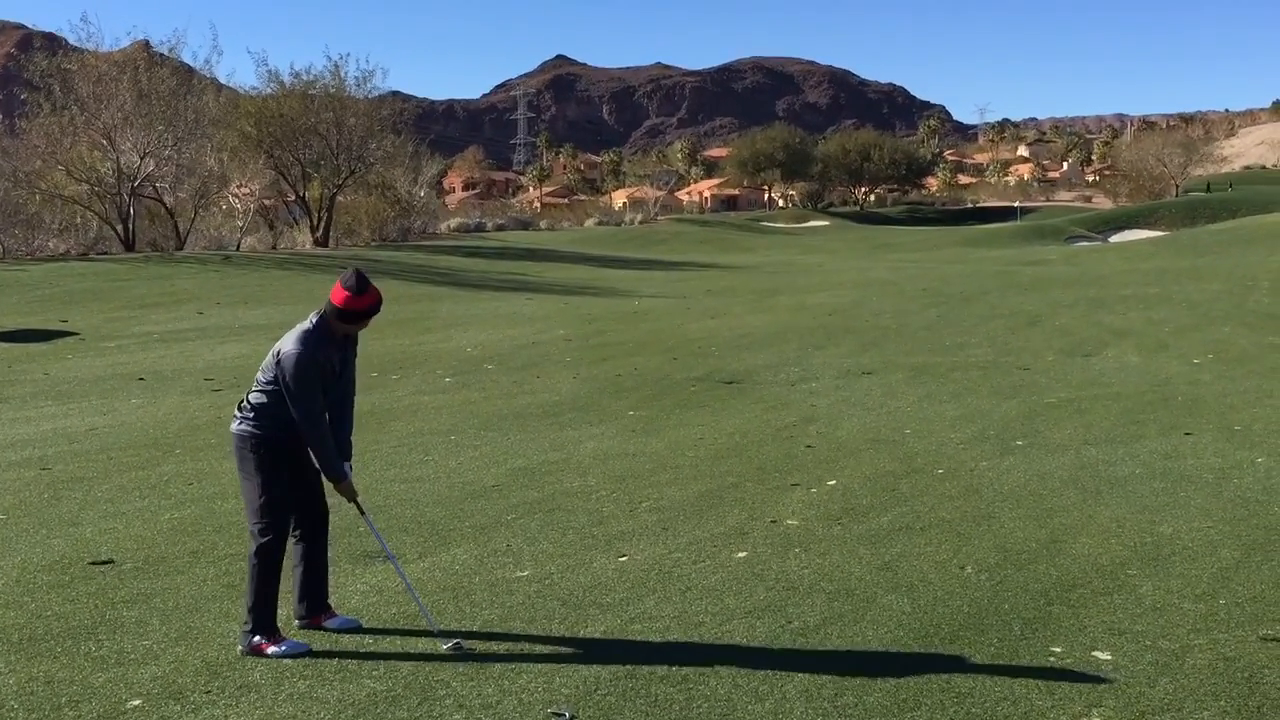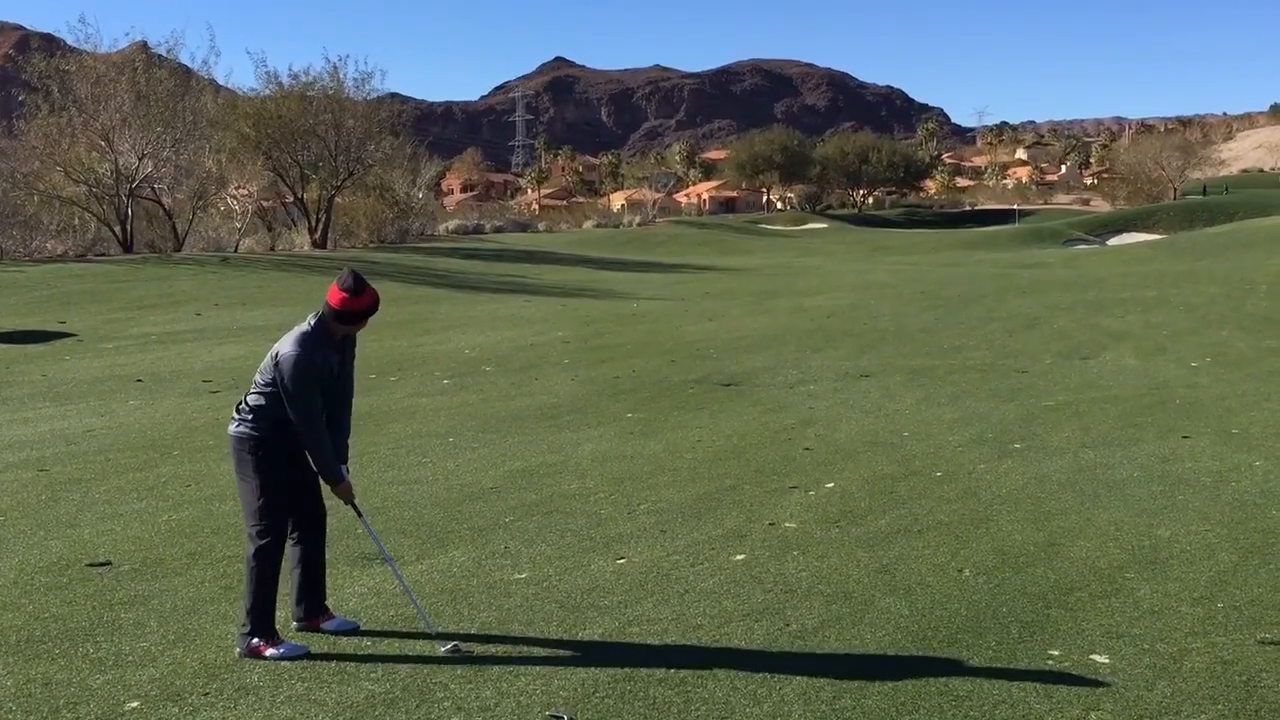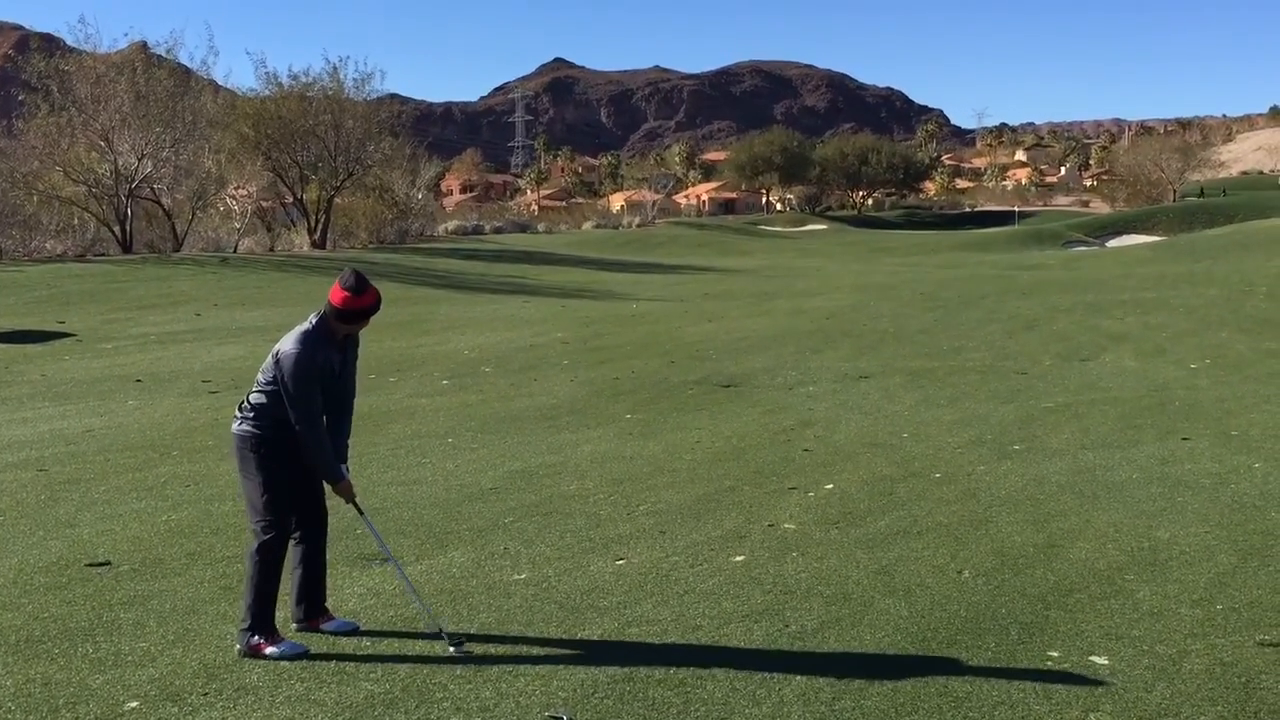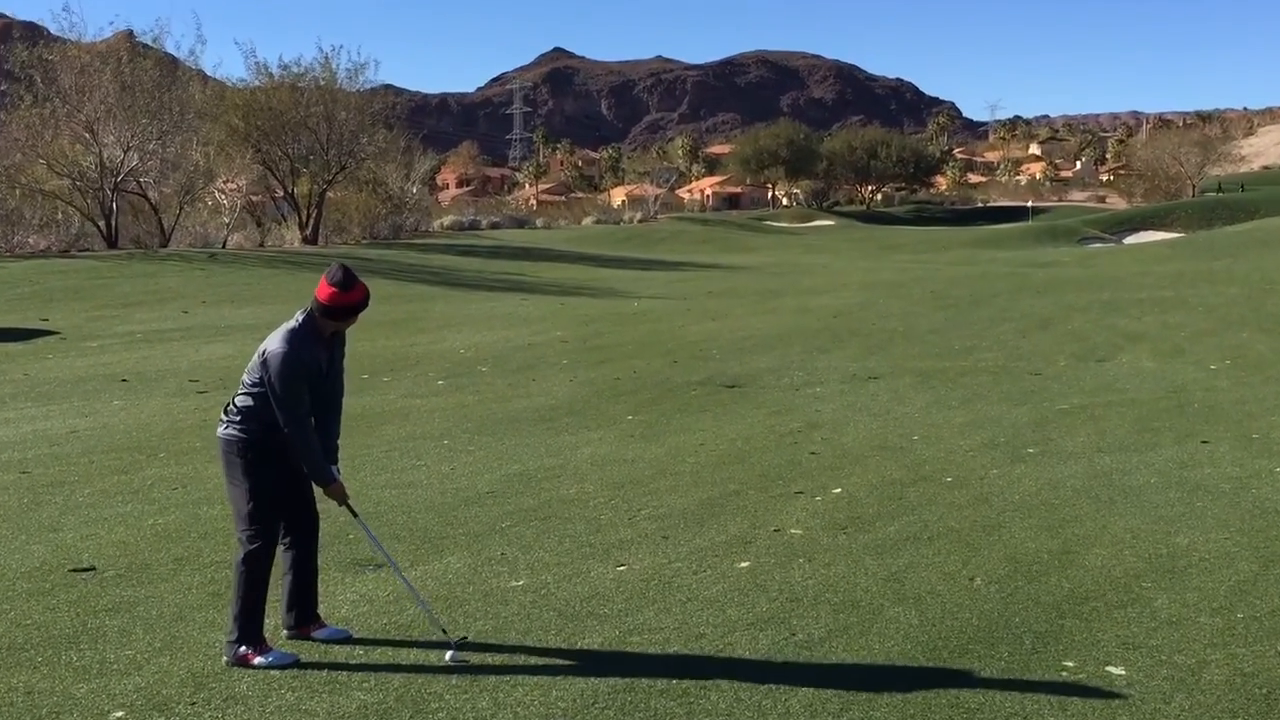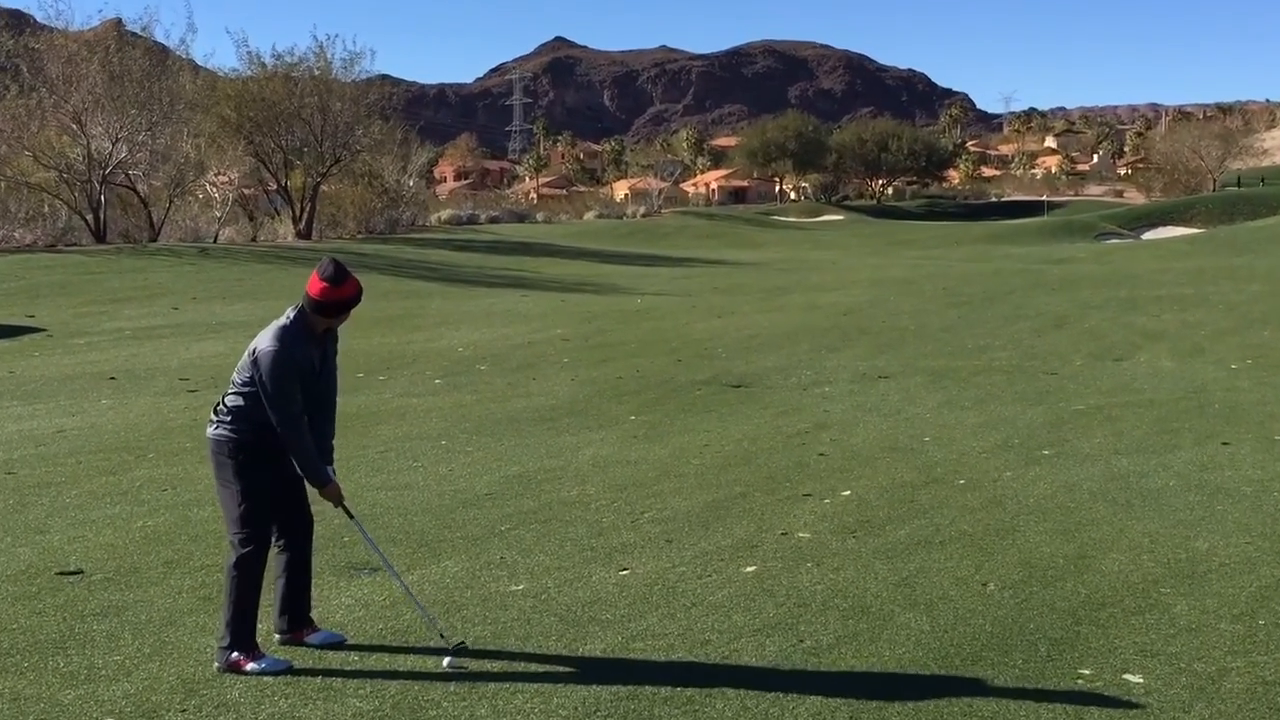
dt=0.2s
person 1, frame 1
left shoulder: (344, 338)
right shoulder: (299, 350)
left elbow: (341, 402)
right elbow: (313, 420)
left wrist: (343, 461)
right wrist: (337, 475)
left hip: (290, 436)
right hip: (260, 438)
left knee: (314, 518)
right knee: (271, 531)
left ankle: (312, 609)
right ankle: (257, 632)
person 1, frame 2
left shoulder: (342, 340)
right shoulder: (298, 353)
left elbow: (339, 404)
right elbow: (309, 422)
left wrist: (340, 464)
right wrist: (334, 478)
left hip: (288, 439)
right hip: (258, 440)
left knee: (311, 521)
right knee: (270, 534)
left ankle: (311, 611)
right ankle: (256, 634)
person 1, frame 3
left shoulder: (344, 340)
right shoulder: (299, 351)
left elbow: (341, 403)
right elbow: (308, 421)
left wrist: (339, 463)
right wrist: (334, 476)
left hip: (291, 438)
right hip: (261, 439)
left knee: (313, 521)
right knee: (273, 531)
left ankle: (310, 611)
right ankle: (255, 632)
person 1, frame 4
left shoulder: (331, 337)
right shoulder: (285, 350)
left elbow: (329, 403)
right elbow: (297, 422)
left wrist: (330, 463)
right wrist: (326, 478)
left hip: (279, 441)
right hip: (248, 442)
left knee: (303, 525)
right knee: (260, 538)
left ankle: (301, 619)
right ankle: (243, 643)
person 1, frame 5
left shoulder: (323, 335)
right shoulder: (276, 348)
left elbow: (322, 402)
right elbow: (291, 422)
left wrist: (325, 464)
right wrist: (320, 479)
left hip: (270, 441)
right hip: (238, 444)
left knee: (298, 527)
right knee: (252, 542)
left ankle: (294, 623)
right ankle: (235, 649)
